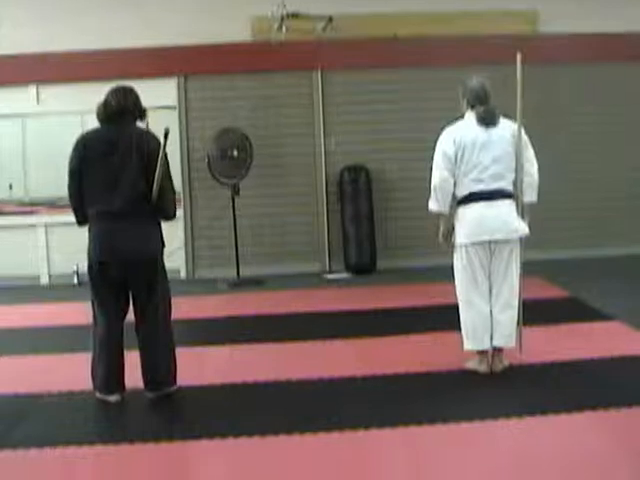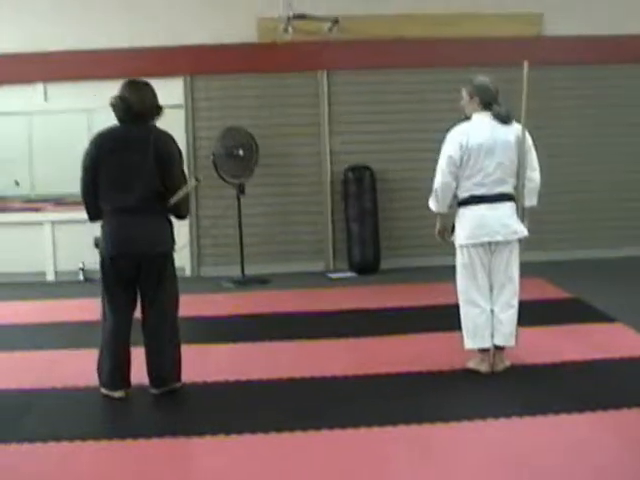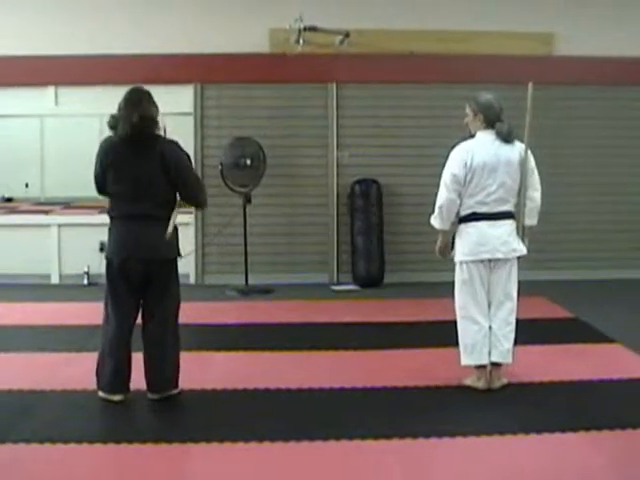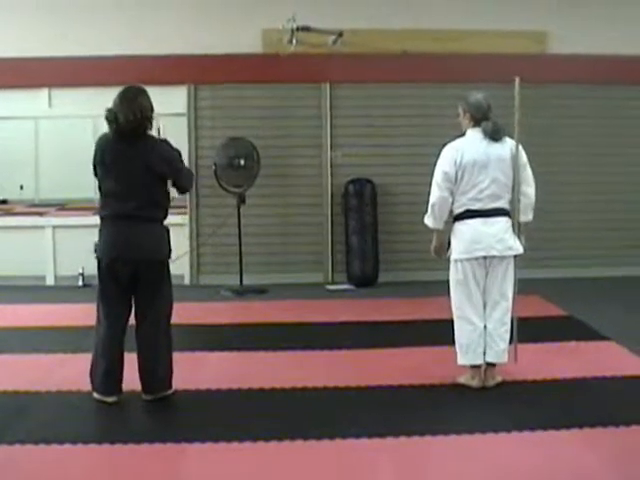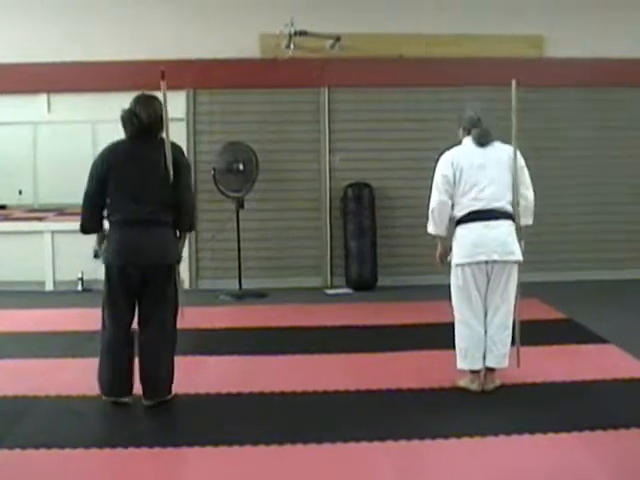
dt=0.5s
person 1, frame 1
left shoulder: (84, 144)
right shoulder: (147, 141)
left elbow: (76, 196)
right elbow: (164, 192)
right wrist: (166, 211)
left hip: (102, 239)
right hip: (142, 238)
left knee: (107, 316)
right knee: (153, 314)
left ankle: (108, 386)
right ankle: (159, 382)
person 1, frame 2
left shoulder: (101, 142)
right shoulder: (162, 141)
left elbow: (88, 192)
right elbow: (177, 191)
right wrist: (178, 211)
left hip: (115, 235)
right hip: (154, 235)
left knee: (116, 312)
right knee: (160, 310)
left ankle: (113, 382)
right ankle: (164, 378)
person 1, frame 3
left shoulder: (109, 148)
right shoulder: (168, 151)
right elbow: (196, 195)
right wrist: (169, 196)
left hip: (122, 240)
right hip: (159, 242)
left knee: (118, 315)
right knee: (161, 316)
left ankle: (112, 385)
right ankle: (162, 385)
person 1, frame 4
left shoulder: (104, 146)
right shoulder: (159, 149)
right elbow: (184, 183)
left hip: (112, 239)
right hip: (150, 241)
left knee: (111, 317)
right knee: (154, 316)
left ankle: (106, 387)
right ankle: (155, 385)
person 1, frame 5
left shoulder: (111, 154)
right shoulder: (173, 154)
left elbow: (91, 201)
right elbow: (186, 202)
left wrist: (98, 232)
right wrist: (180, 239)
left hip: (121, 244)
right hip: (160, 245)
left knee: (116, 320)
right knee: (159, 321)
left ankle: (116, 388)
right ankle: (157, 390)
person 2, frame 1
left shoulder: (453, 134)
right shoulder: (512, 130)
left elbow: (442, 181)
right elbow: (529, 173)
left wrist: (444, 221)
right wrist: (524, 211)
left hip: (472, 217)
right hip: (505, 214)
left knee: (473, 289)
right knee: (505, 287)
left ankle: (481, 355)
right ankle: (499, 354)
person 2, frame 2
left shoulder: (460, 133)
right shoulder: (516, 131)
left elbow: (445, 180)
right elbow: (531, 176)
left wrist: (441, 217)
right wrist: (523, 210)
left hip: (472, 218)
right hip: (505, 215)
left knee: (474, 288)
right knee: (505, 285)
left ankle: (483, 355)
right ankle: (500, 354)
person 2, frame 3
left shoulder: (464, 151)
right shoulder: (519, 151)
left elbow: (448, 198)
right elbow: (533, 196)
left wrist: (443, 234)
right wrist: (523, 230)
left hip: (473, 235)
right hip: (505, 234)
left knee: (472, 305)
right knee: (503, 303)
left ankle: (479, 373)
right ankle: (497, 371)
person 2, frame 4
left shoulder: (454, 150)
right shoulder: (511, 147)
left elbow: (440, 197)
right elbow: (526, 193)
left wrist: (438, 235)
right wrist: (519, 229)
left hip: (468, 233)
right hip: (501, 231)
left knee: (468, 304)
right knee: (499, 302)
left ankle: (474, 371)
right ankle: (491, 370)
person 2, frame 5
left shoulder: (452, 157)
right shoulder: (509, 152)
left elbow: (440, 203)
right elbow: (526, 197)
left wrist: (442, 242)
right wrist: (520, 233)
left hip: (469, 236)
right hip: (504, 234)
left knee: (469, 309)
right knee: (501, 307)
left ankle: (473, 375)
right ankle: (491, 374)
